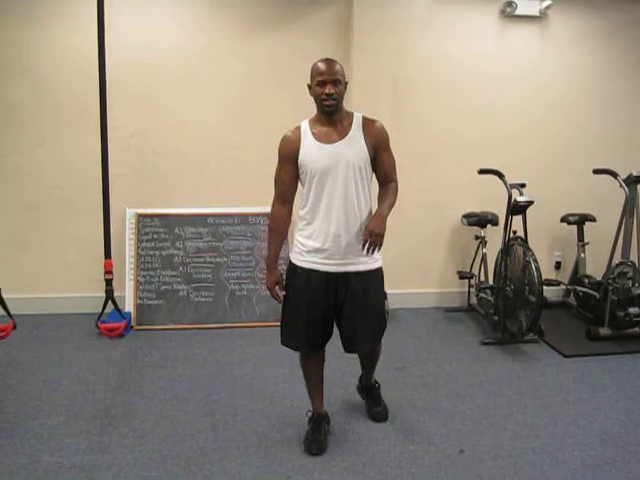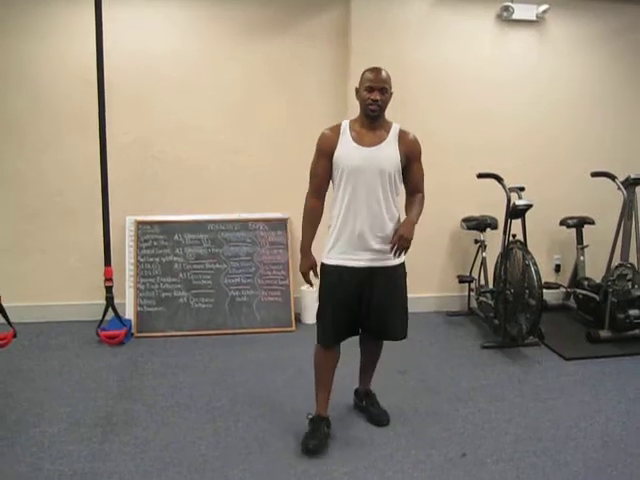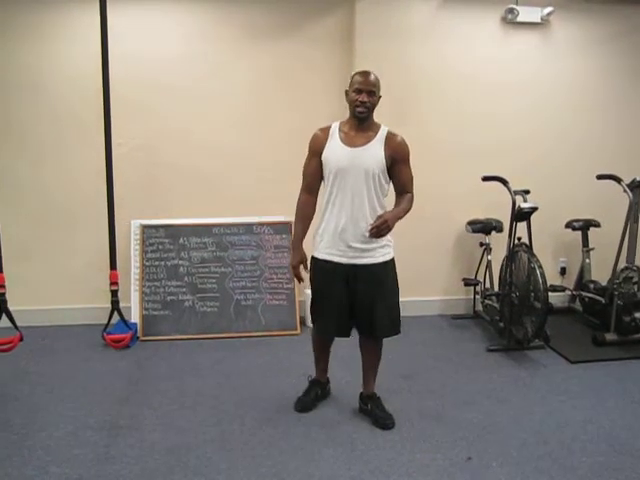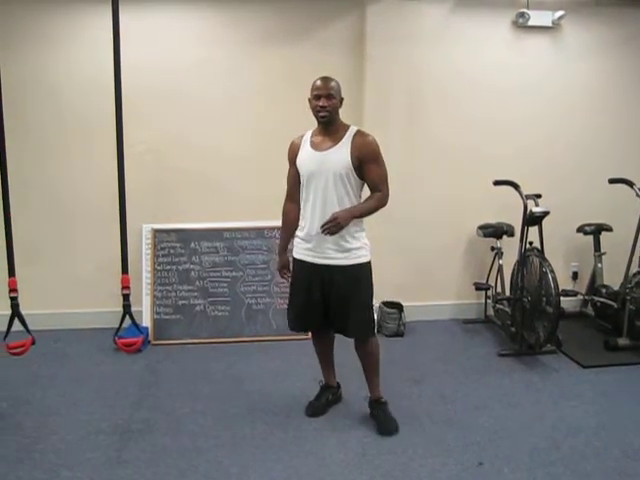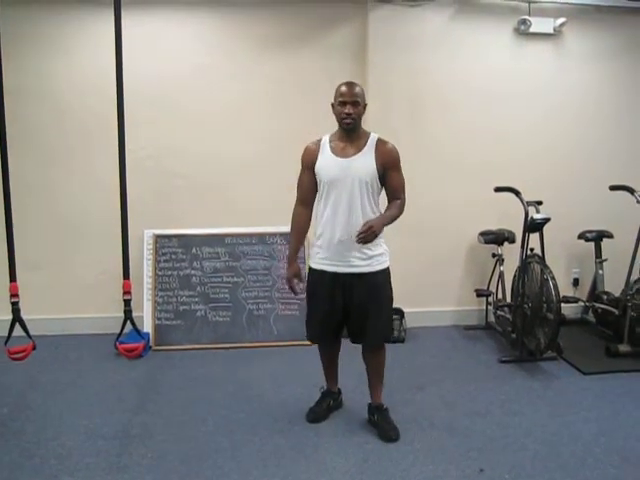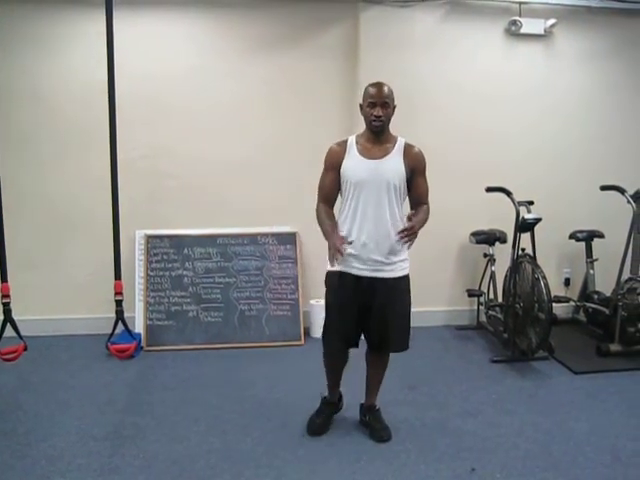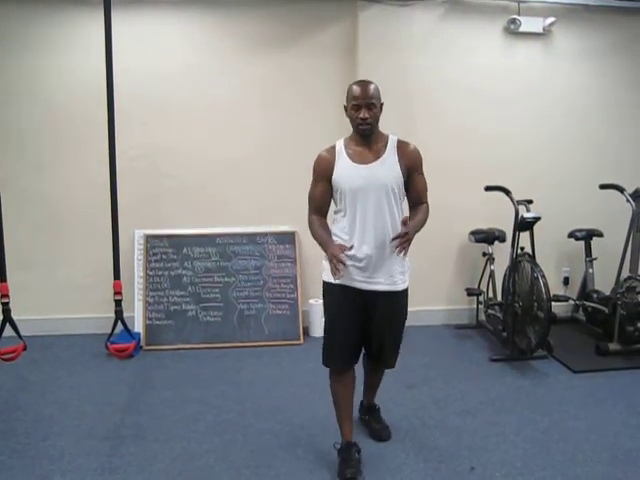
dt=0.7s
person 1, frame 1
left shoulder: (372, 131)
right shoulder: (293, 140)
left elbow: (389, 182)
right elbow: (282, 204)
left wrist: (381, 214)
right wrist: (272, 264)
left hip: (362, 261)
right hip: (310, 263)
left knee: (368, 339)
right knee: (309, 343)
left ankle: (368, 383)
right ankle: (319, 415)
person 1, frame 2
left shoulder: (406, 142)
right shoulder: (331, 138)
left elbow: (416, 192)
right elbow: (315, 195)
left wrist: (410, 222)
right wrist: (305, 250)
left hip: (386, 258)
right hip: (340, 257)
left knee: (375, 331)
right knee: (328, 337)
left ankle: (364, 392)
right ankle: (321, 418)
person 1, frame 3
left shoulder: (394, 144)
right shoulder: (322, 139)
left elbow: (406, 193)
right elbow: (308, 194)
left wrist: (394, 215)
right wrist: (297, 245)
left hip: (375, 256)
right hip: (329, 254)
left knee: (373, 329)
right knee: (323, 326)
left ankle: (369, 395)
right ankle: (320, 381)
person 1, frame 4
left shoulder: (363, 143)
right shoulder: (298, 146)
left elbow: (382, 194)
right elbow: (292, 200)
left wrist: (349, 213)
right wrist: (283, 249)
left hip: (350, 256)
right hip: (308, 255)
left knee: (362, 330)
right knee: (317, 325)
left ankle: (377, 399)
right ankle: (330, 386)
person 1, frame 5
left shoulder: (384, 151)
right shoulder: (314, 151)
left elbow: (398, 200)
right elbow: (303, 206)
left wrist: (381, 221)
right wrist: (292, 257)
left hip: (370, 264)
right hip: (324, 263)
left knee: (374, 337)
right knee: (325, 333)
left ankle: (377, 406)
right ankle: (331, 392)
person 1, frame 6
left shoulder: (411, 155)
right shoulder: (339, 152)
left elbow: (422, 203)
right elbow: (324, 203)
left wrist: (416, 223)
right wrist: (331, 235)
left hip: (391, 269)
right hip: (346, 266)
left knee: (382, 343)
right knee: (336, 342)
left ankle: (370, 407)
right ankle: (332, 399)
person 1, frame 7
left shoulder: (406, 154)
right shoulder: (328, 159)
left elbow: (421, 203)
right elbow: (316, 213)
left wrist: (412, 226)
right wrist: (328, 246)
left hip: (390, 277)
right hip: (343, 277)
left knee: (381, 354)
right knee: (340, 361)
left ankle: (369, 406)
right ankle: (347, 443)
